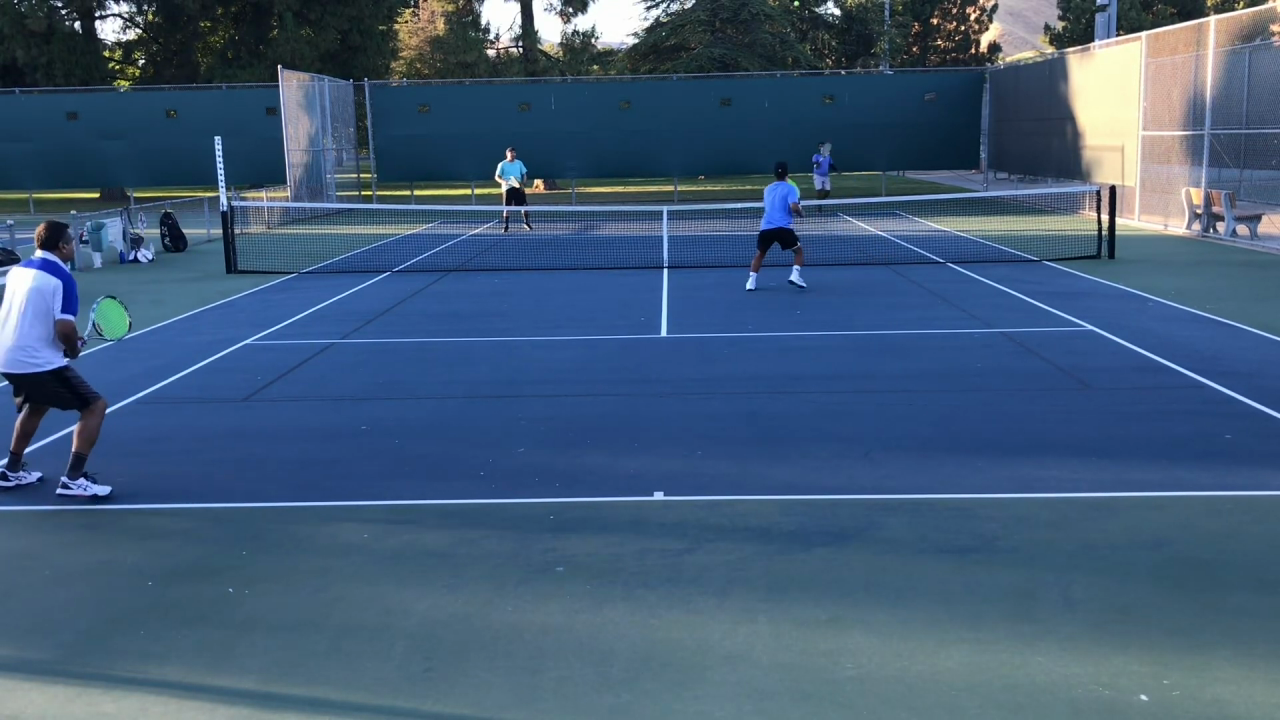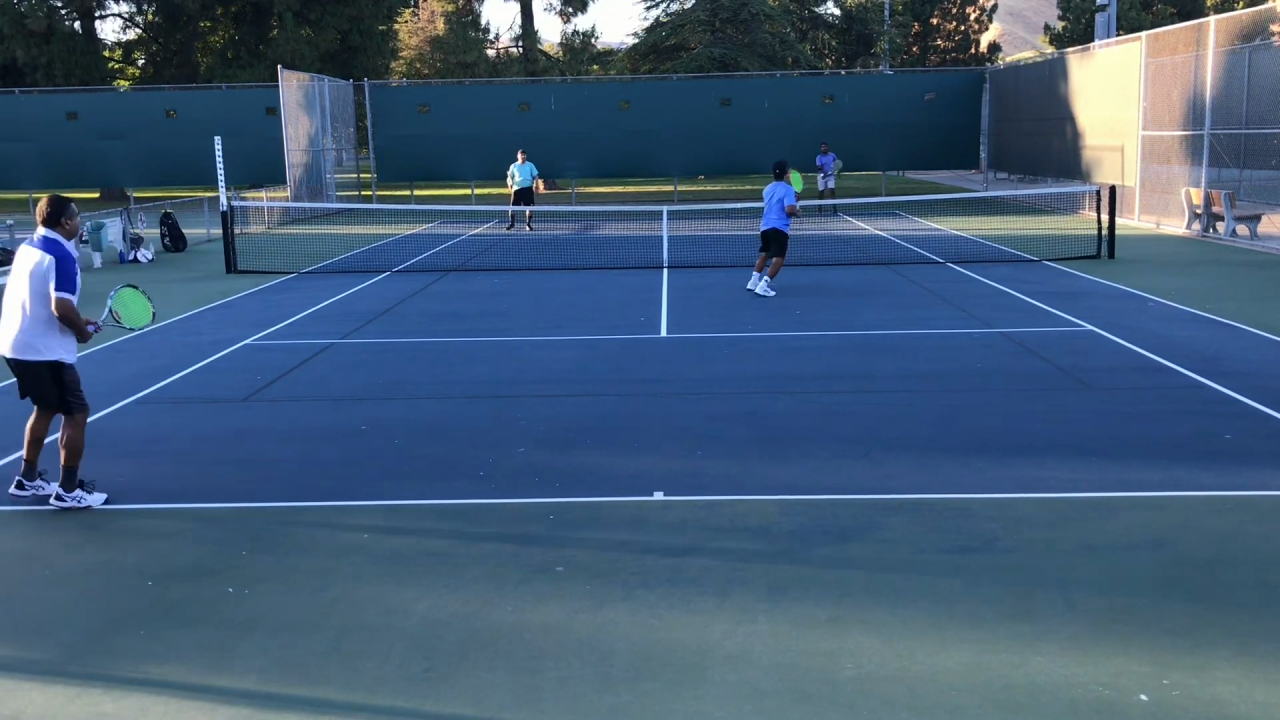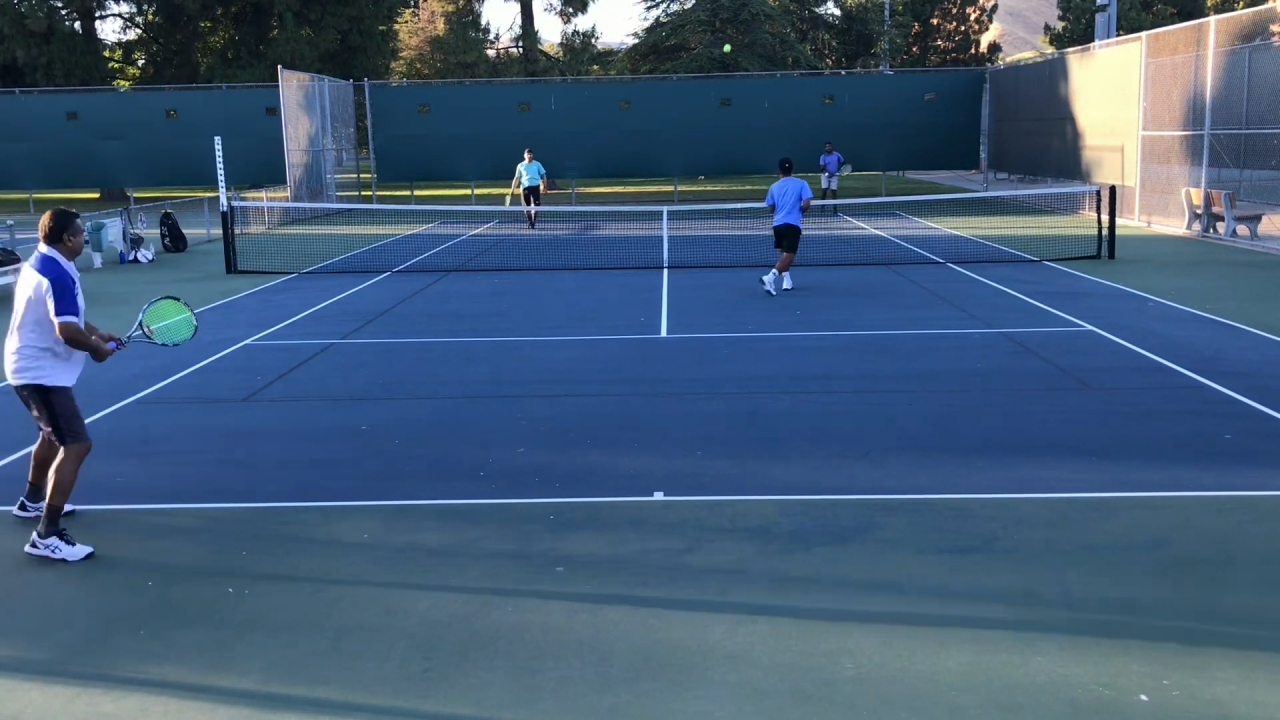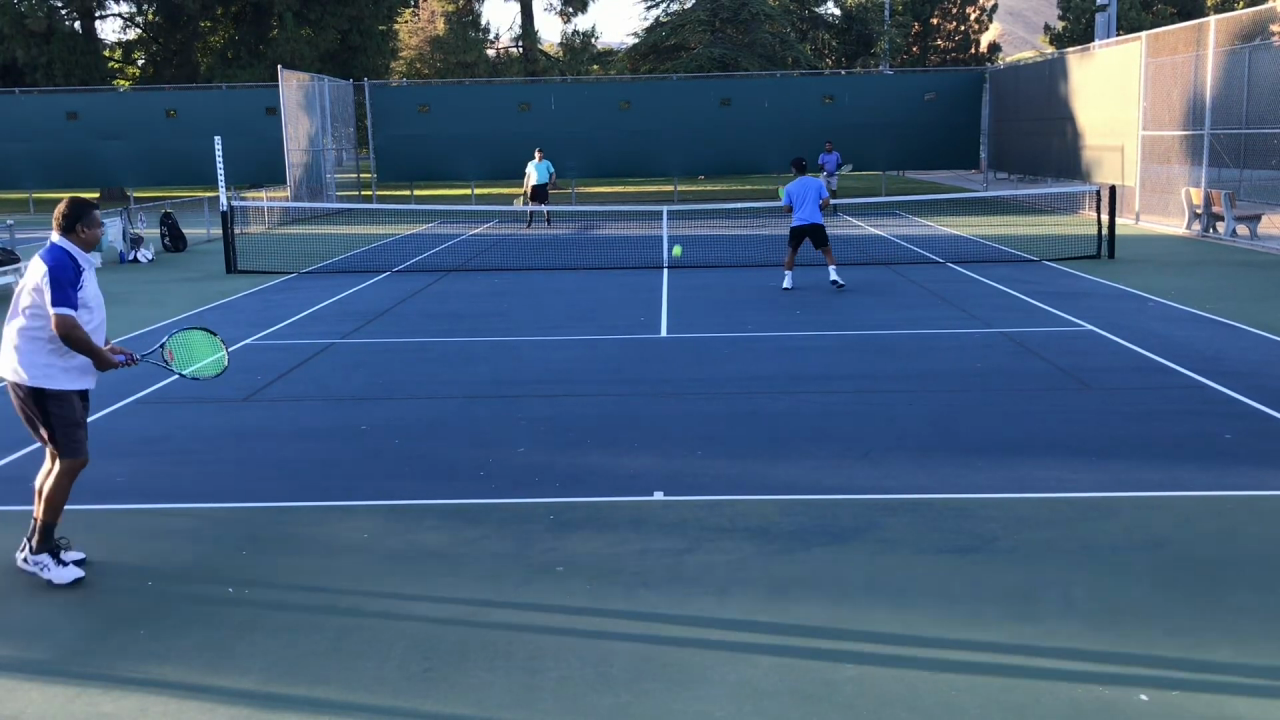
dt=0.3s
person 1, frame 1
right shoulder: (62, 279)
right elbow: (65, 329)
left wrist: (67, 341)
right wrist: (73, 348)
right hip: (38, 362)
left knee: (37, 404)
right knee: (95, 406)
right ankle: (74, 478)
person 1, frame 2
left shoulder: (30, 247)
right shoulder: (61, 256)
right elbow: (62, 309)
left wrist: (75, 322)
right wrist: (82, 331)
right hip: (44, 350)
left knee: (46, 409)
right knee: (76, 416)
left ankle: (29, 479)
right ankle: (69, 490)
person 1, frame 3
left shoulder: (44, 263)
right shoulder: (57, 275)
right elbow: (68, 333)
left wrist: (95, 332)
right wrist: (98, 350)
left hip: (36, 368)
right hip: (42, 374)
left knee: (57, 436)
right knee: (76, 446)
left ankle: (33, 500)
right ankle: (47, 535)
person 1, frame 4
left shoulder: (76, 260)
right shoulder: (60, 264)
left elbow: (85, 316)
right elbow: (64, 327)
left wrist: (106, 346)
right wrist: (98, 357)
left hip: (66, 377)
right hip: (44, 379)
left knee: (65, 457)
right knee: (71, 458)
left ankle: (43, 542)
right ankle: (38, 550)
